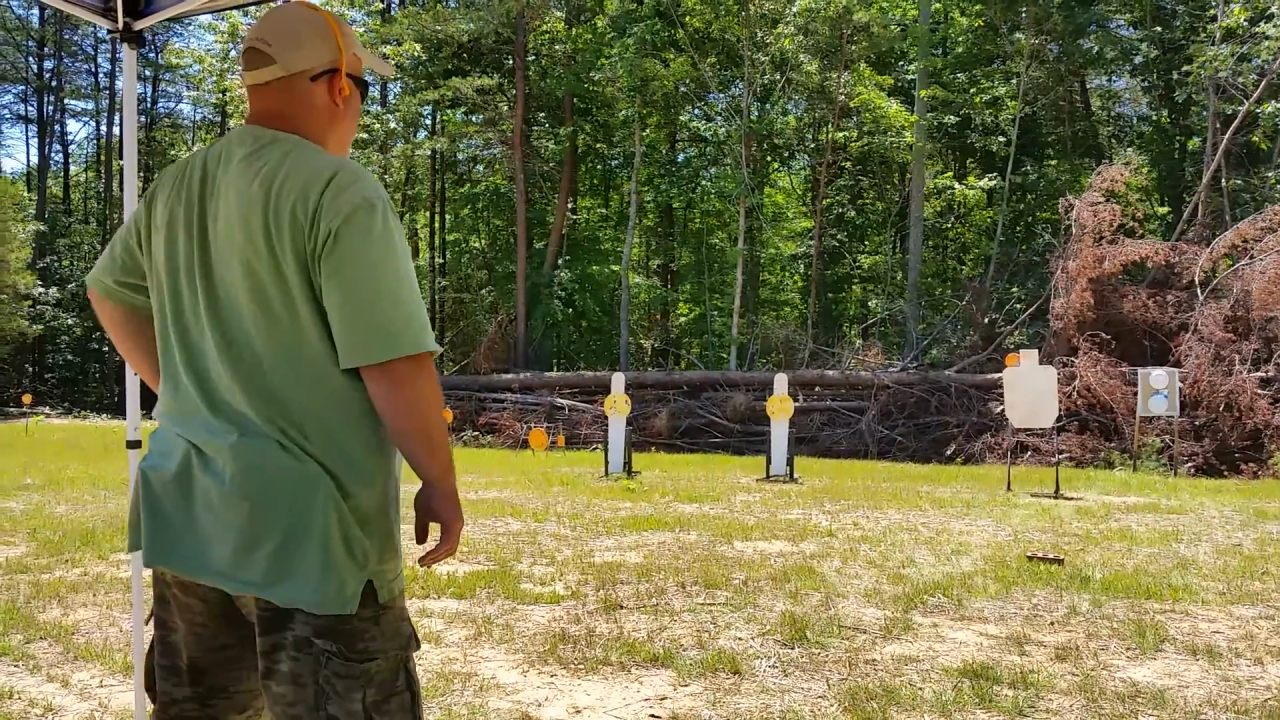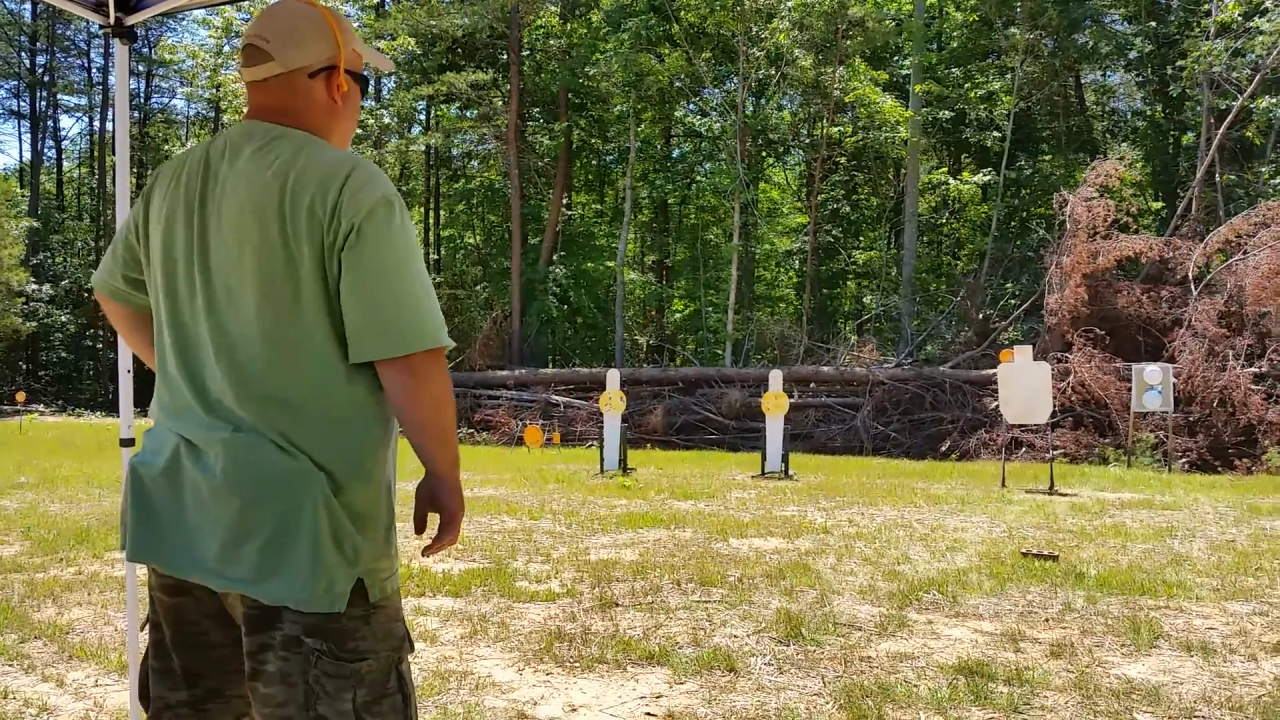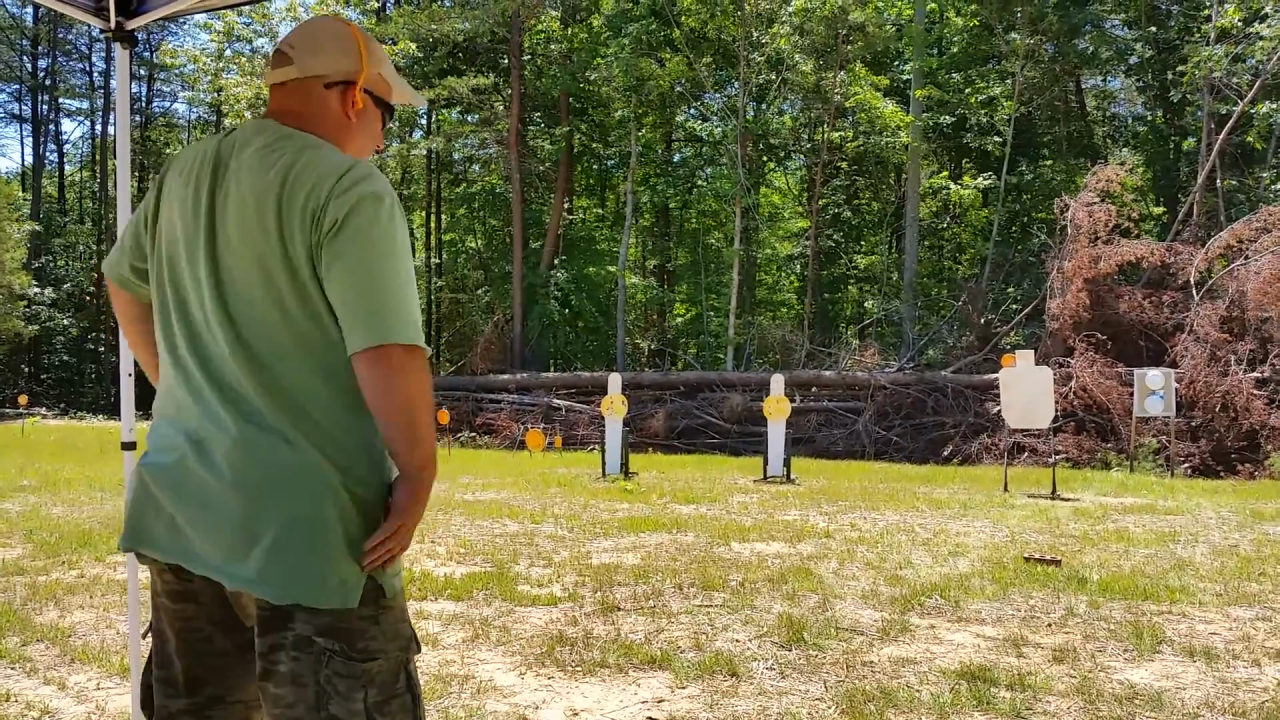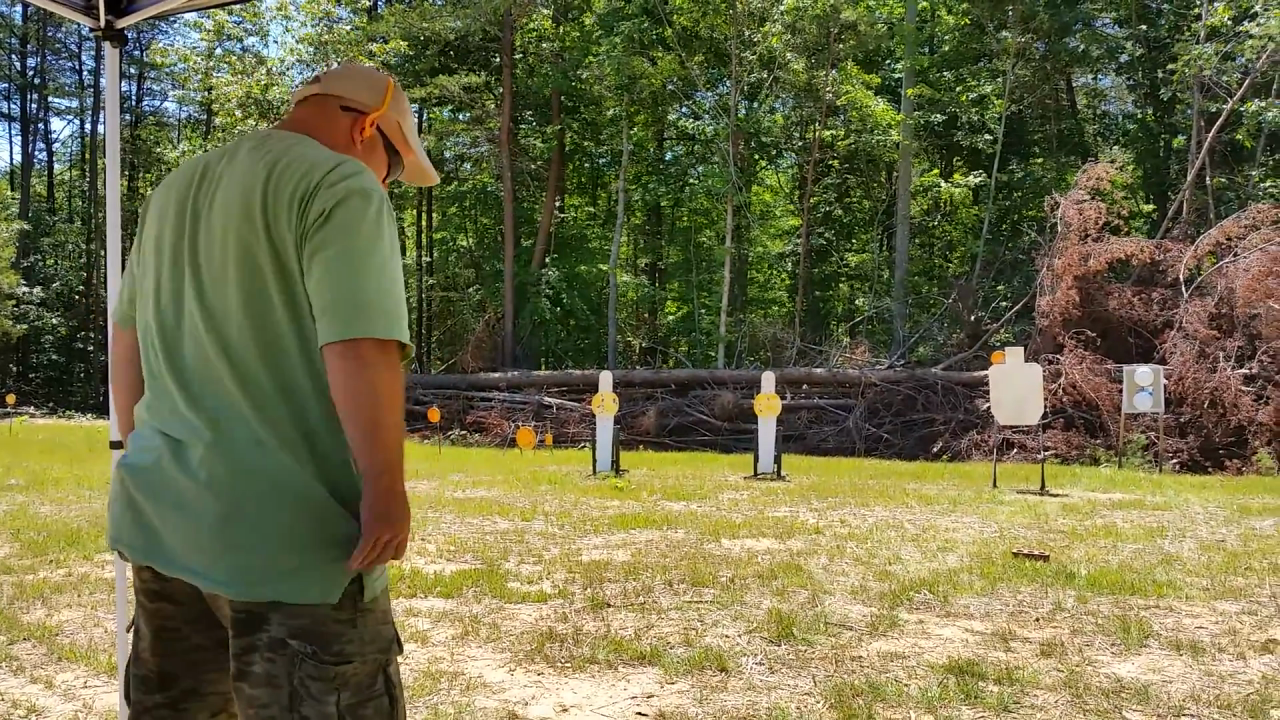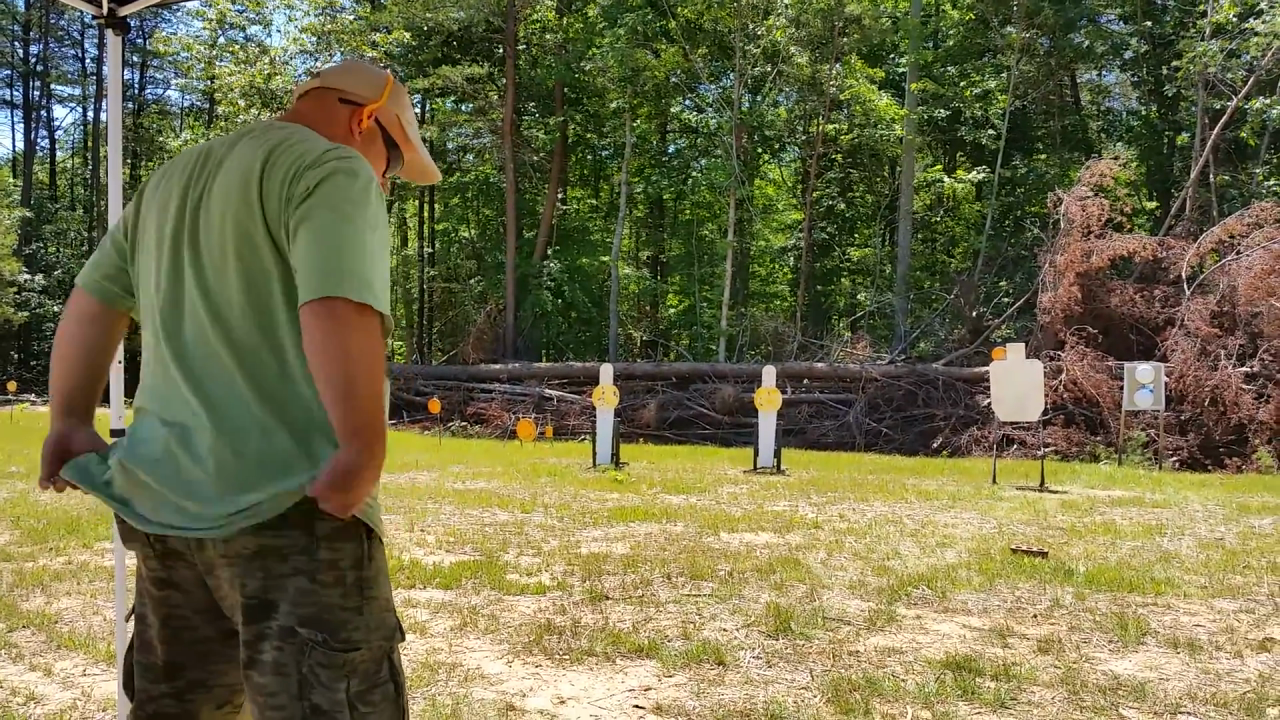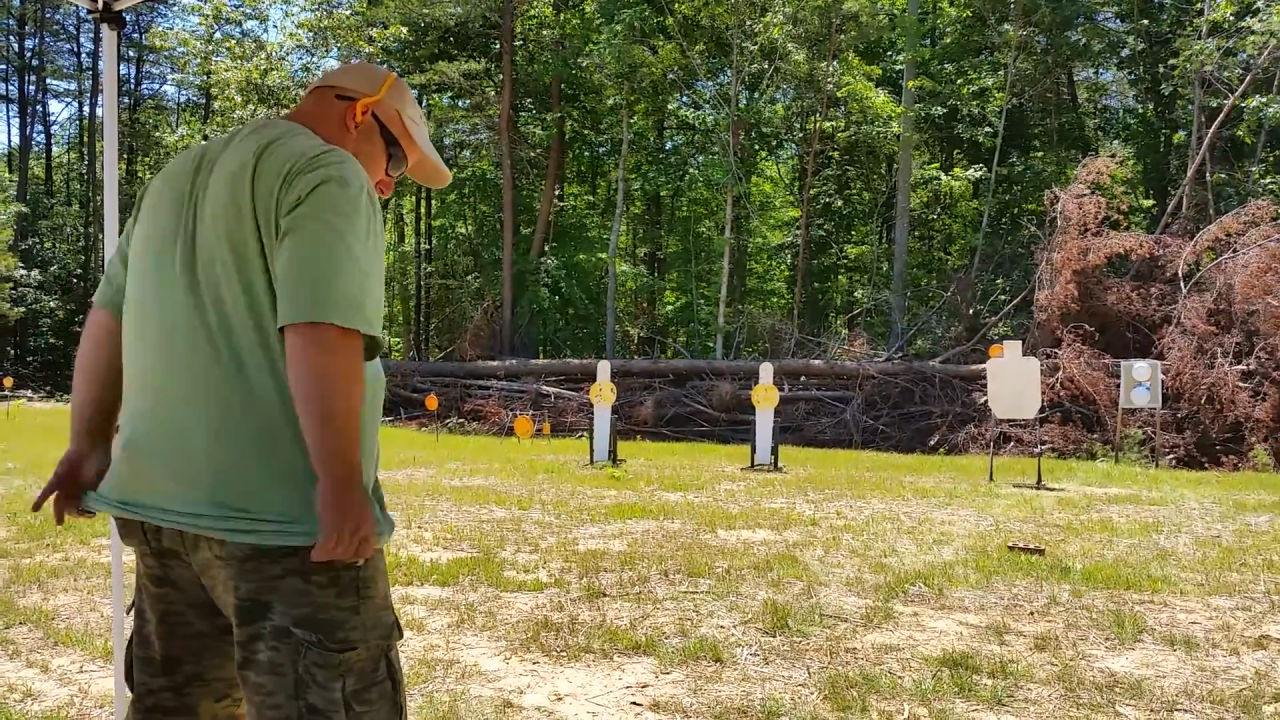
dt=0.3s
person 1, frame 1
left shoulder: (175, 186)
right shoulder: (340, 191)
left elbow: (110, 290)
right elbow: (395, 362)
right wrist: (439, 484)
left hip: (190, 515)
right hip: (310, 527)
person 1, frame 2
left shoulder: (173, 180)
right shoulder: (350, 188)
left elbow: (117, 290)
right elbow: (412, 354)
right wrist: (444, 473)
left hip: (180, 512)
right hip: (302, 527)
person 1, frame 3
left shoulder: (184, 174)
right shoulder: (348, 188)
left elbow: (126, 282)
right elbow: (387, 351)
right wrist: (419, 470)
left hip: (182, 506)
right hip: (306, 520)
person 1, frame 4
left shoulder: (178, 187)
right shoulder: (340, 187)
left elbow: (131, 334)
right elbow: (360, 348)
left wrist: (139, 456)
right wrist: (385, 491)
left hip: (163, 509)
right hip: (287, 522)
person 1, frame 5
left shoulder: (176, 175)
right shoulder: (332, 171)
left elbow: (94, 302)
right elbow: (339, 312)
left wrist: (70, 421)
right wrist: (361, 451)
left hip: (165, 492)
right hip: (280, 502)
person 1, frame 6
left shoulder: (180, 175)
right shoulder: (320, 176)
left elbow: (110, 318)
right elbow: (322, 336)
left wrist: (88, 445)
right wrist: (343, 484)
left hip: (161, 493)
right hip: (269, 506)
